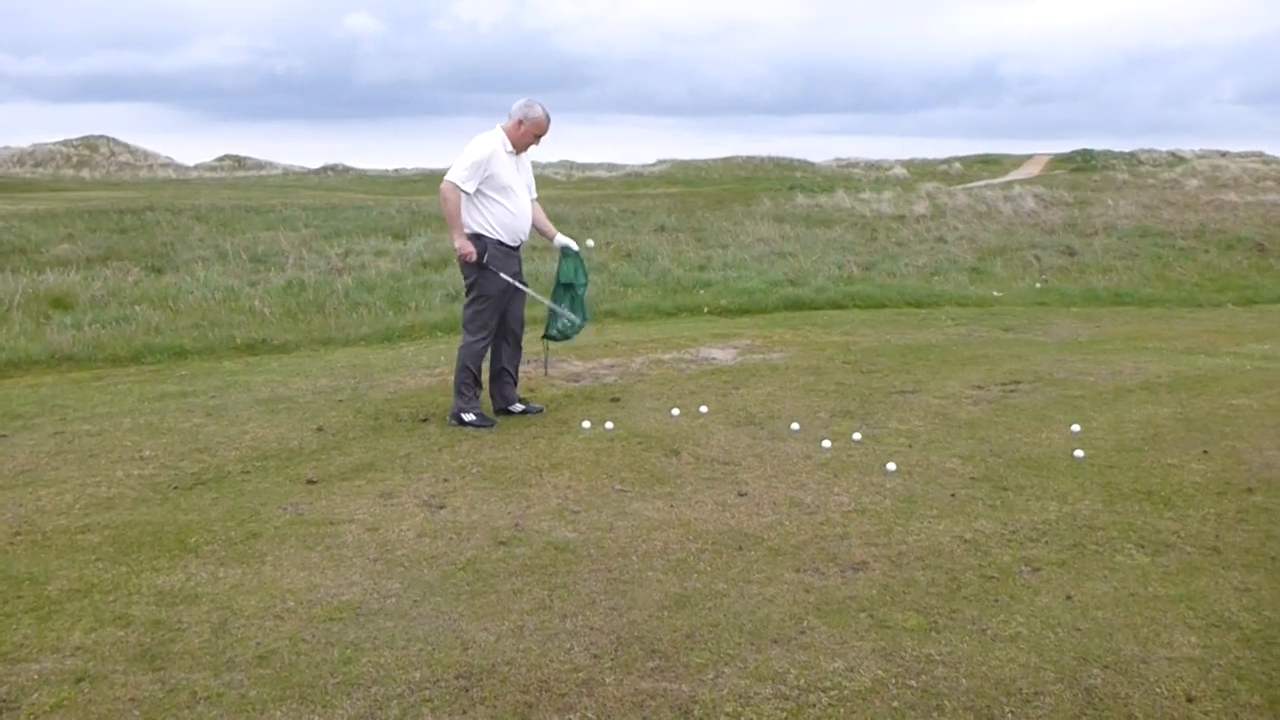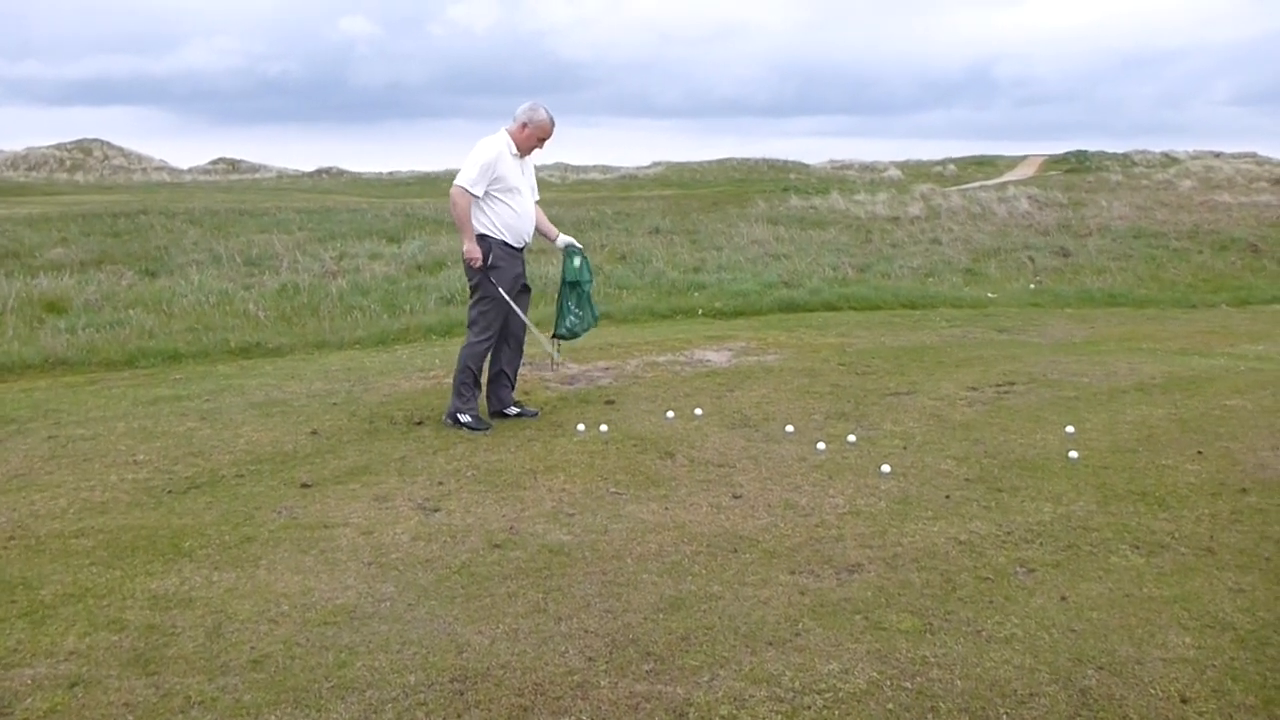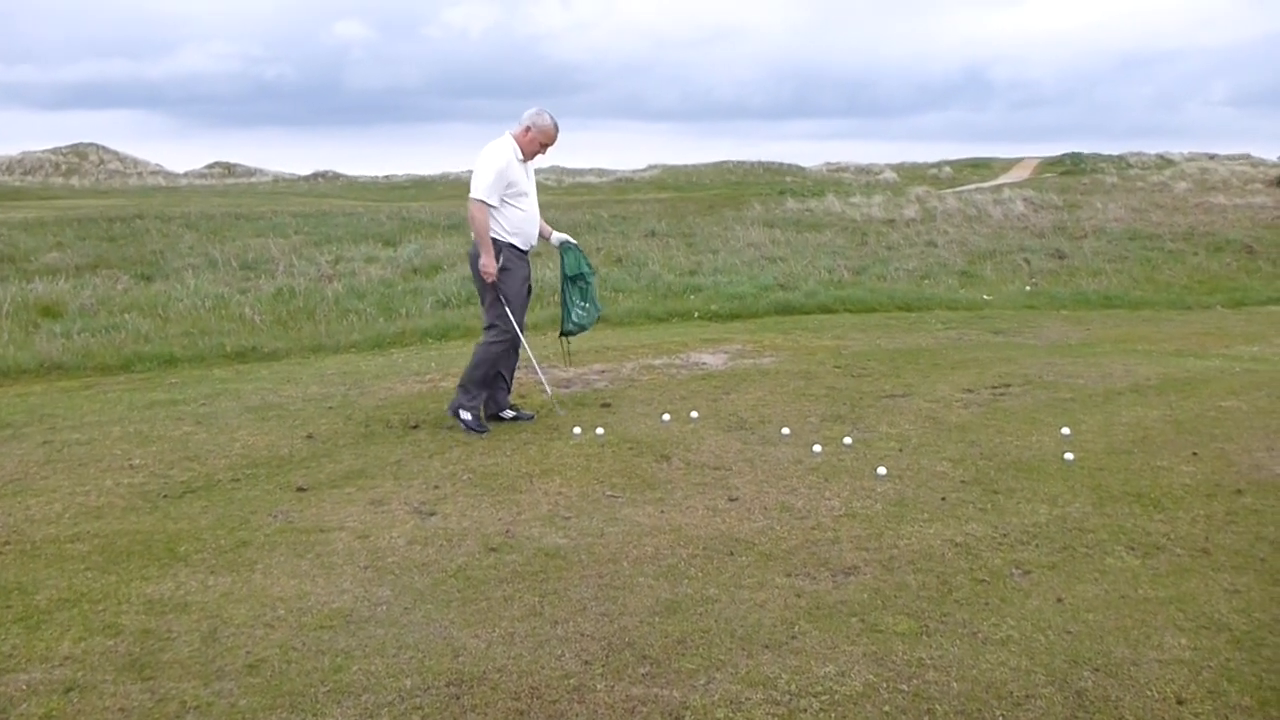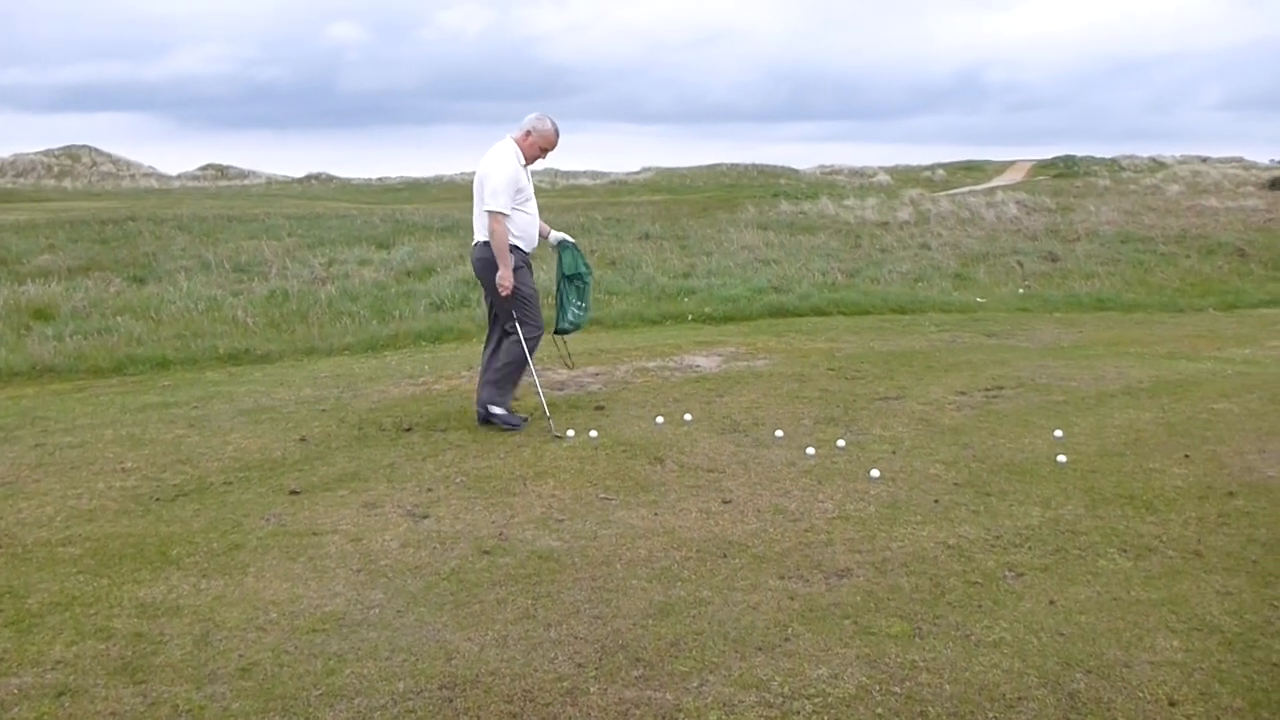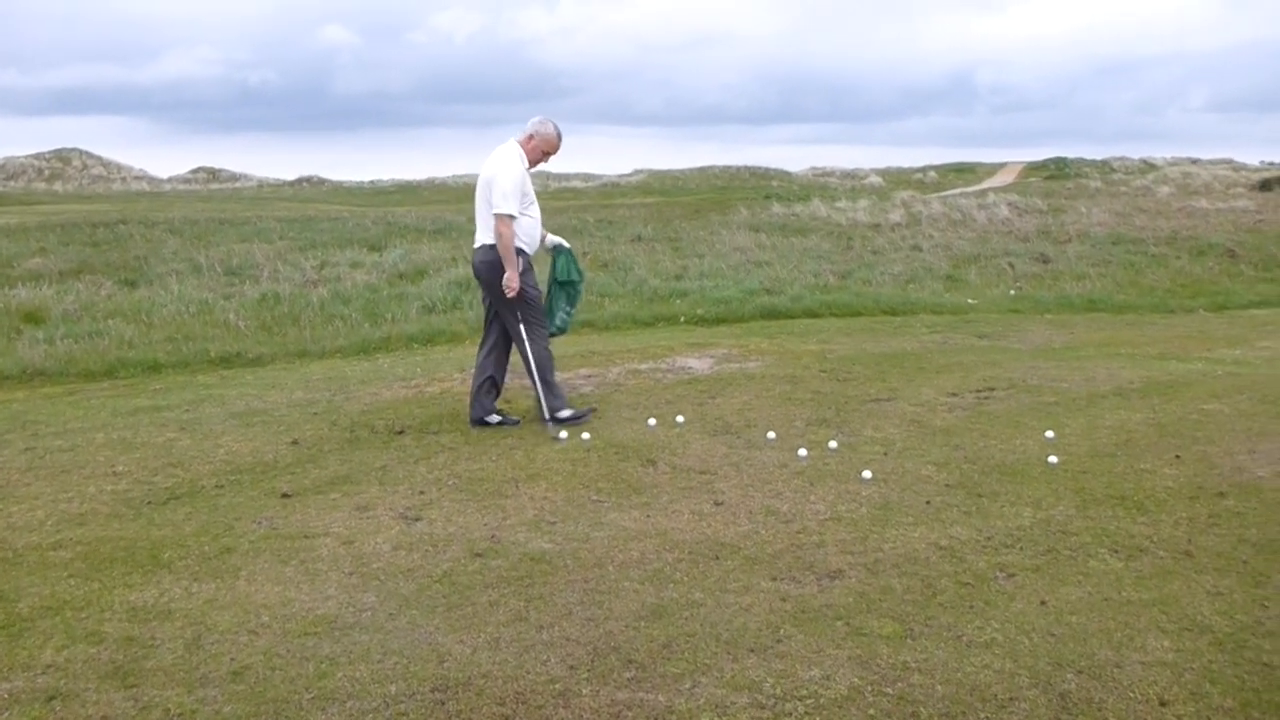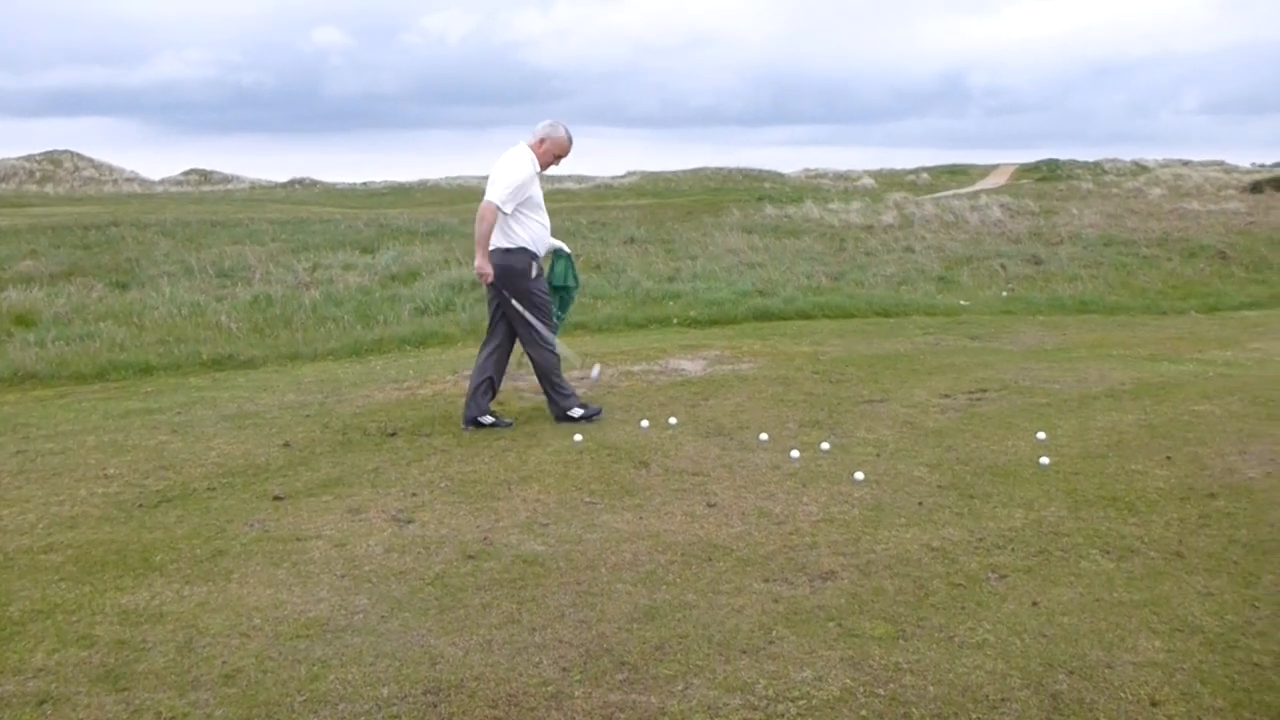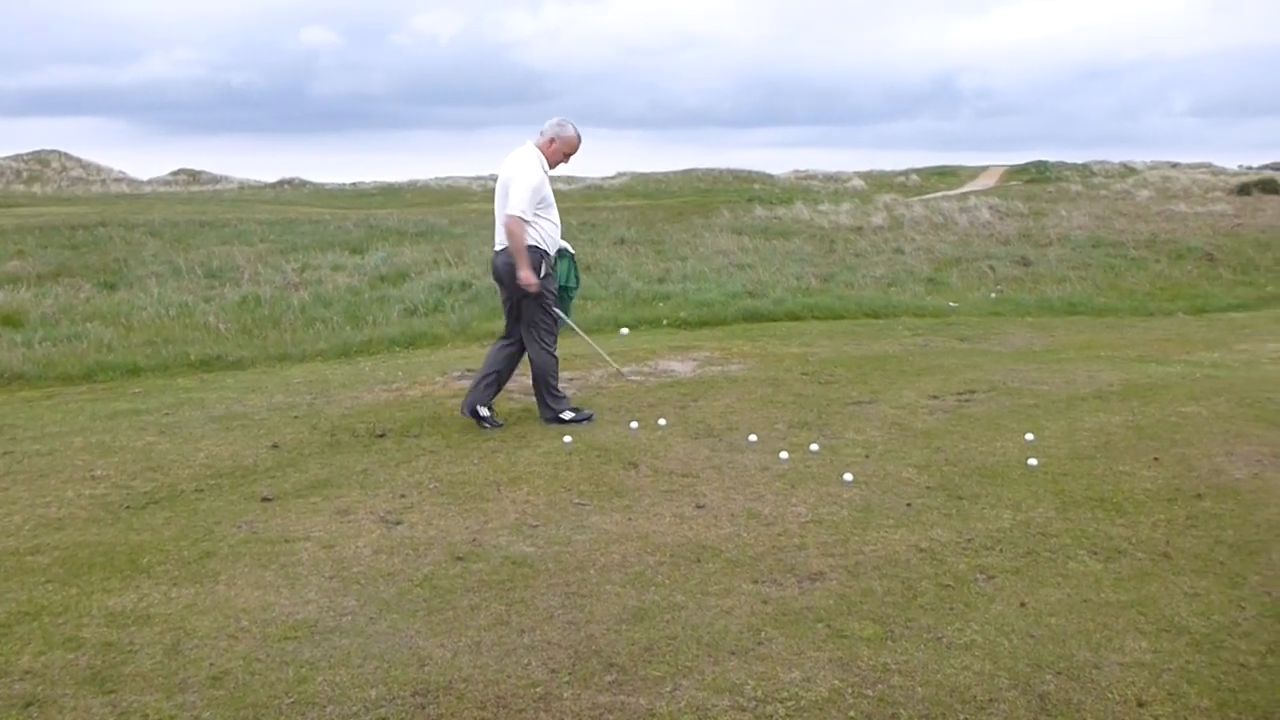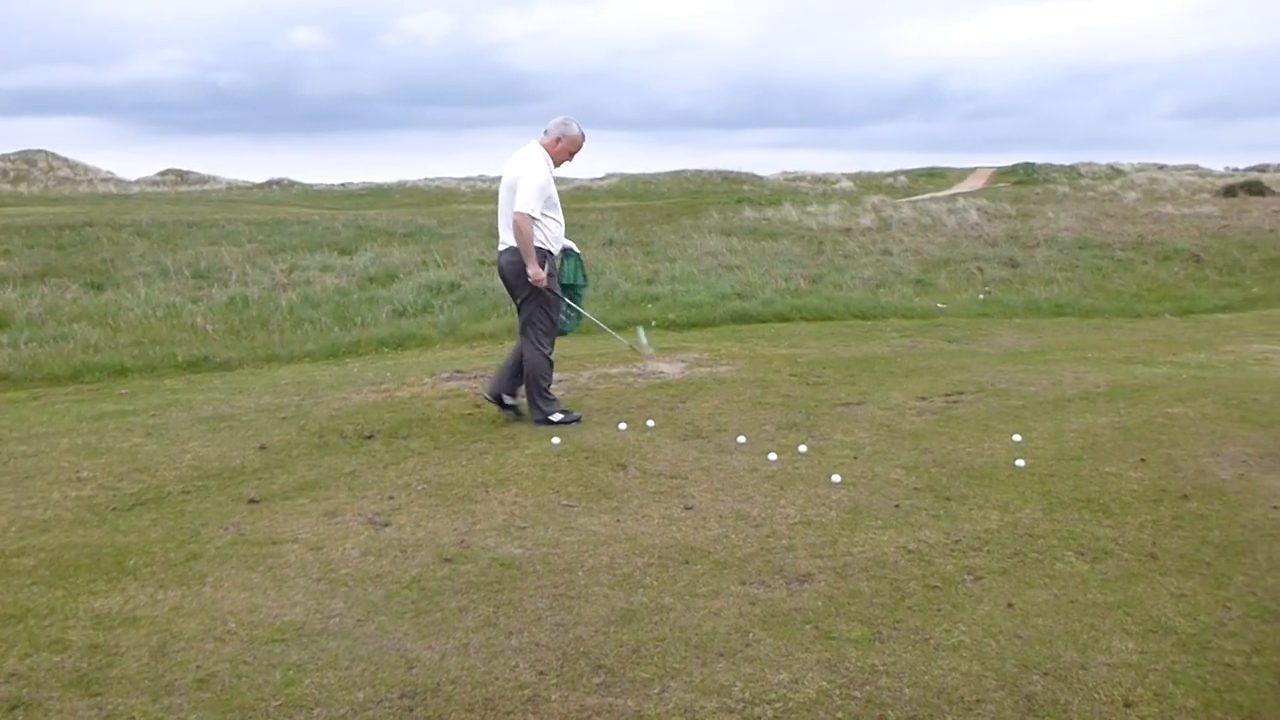
dt=0.2s
person 1, frame 1
left shoulder: (520, 157)
right shoulder: (485, 148)
left elbow: (530, 202)
right elbow: (449, 188)
left wrist: (556, 237)
right wrist: (459, 237)
left hip: (510, 253)
right hip: (486, 252)
left knee: (511, 331)
right knee: (479, 332)
left ankle: (505, 398)
right ankle: (464, 408)
person 1, frame 2
left shoulder: (524, 159)
right shoulder: (490, 151)
left elbow: (530, 206)
right elbow: (459, 193)
left wrist: (557, 237)
right wrist: (468, 242)
left hip: (514, 255)
right hip: (490, 254)
left knee: (512, 332)
right knee: (483, 332)
left ankle: (501, 401)
right ankle: (461, 407)
person 1, frame 3
left shoulder: (522, 161)
right shoulder: (498, 157)
right elbow: (477, 207)
left wrist: (552, 235)
right wrist: (486, 255)
left hip: (516, 256)
right hip: (498, 257)
left knee: (511, 334)
right knee: (501, 330)
left ankle: (496, 404)
right ankle: (466, 403)
person 1, frame 4
left shoulder: (517, 162)
right shoulder: (503, 162)
right elbow: (496, 221)
left wrist: (549, 233)
right wrist: (504, 269)
left hip: (511, 258)
right hip: (502, 260)
left knee: (505, 332)
right knee: (528, 327)
left ankle: (492, 405)
right ankle: (494, 399)
person 1, frame 5
left shoulder: (511, 161)
right shoulder: (510, 166)
right elbow: (504, 224)
left wrist: (545, 237)
right wrist: (511, 271)
left hip: (495, 260)
right hip: (503, 261)
left knee: (498, 336)
right knee: (533, 332)
left ankle: (483, 408)
right ankle: (554, 407)
person 1, frame 6
left shoulder: (519, 164)
right shoulder: (520, 168)
right elbow: (488, 208)
left wrist: (546, 241)
right wrist: (482, 257)
left hip: (508, 260)
right hip: (516, 262)
left knee: (500, 339)
right knee: (539, 338)
left ankle: (477, 410)
right ankle: (565, 406)
person 1, frame 7
left shoulder: (526, 162)
right shoulder: (529, 169)
right elbow: (514, 222)
left wrist: (553, 240)
right wrist: (525, 268)
left hip: (517, 262)
right hip: (530, 263)
left knee: (516, 337)
right knee: (541, 337)
left ankle: (479, 400)
right ankle: (554, 408)
person 1, frame 8
left shoulder: (527, 159)
right shoulder: (535, 168)
right elbow: (521, 219)
left wrist: (559, 240)
right wrist: (533, 264)
left hip: (518, 260)
right hip: (528, 262)
left knee: (535, 333)
right knee: (539, 337)
left ankle: (503, 389)
right ankle: (543, 409)
